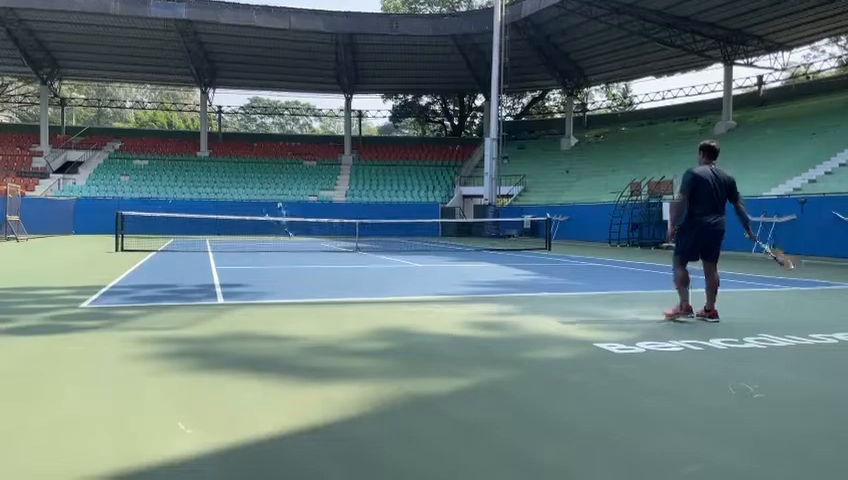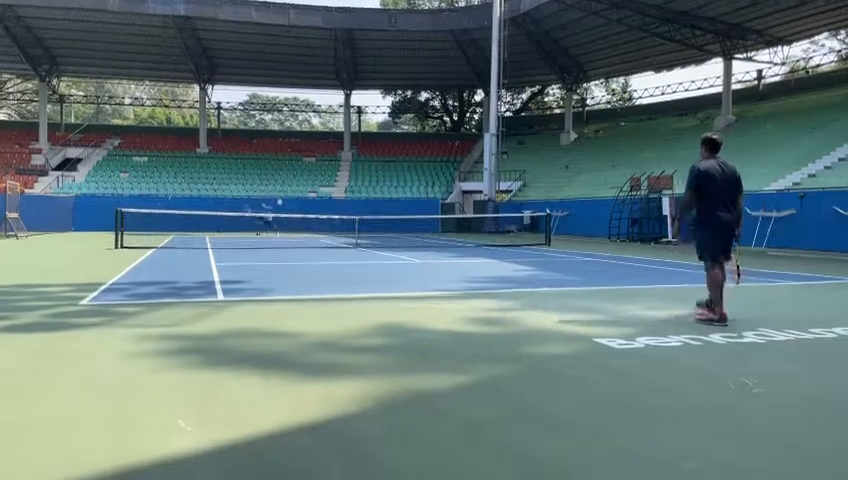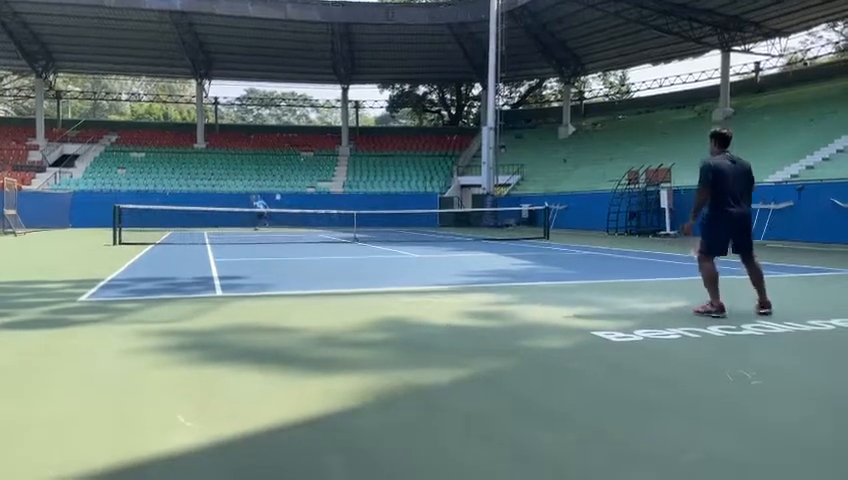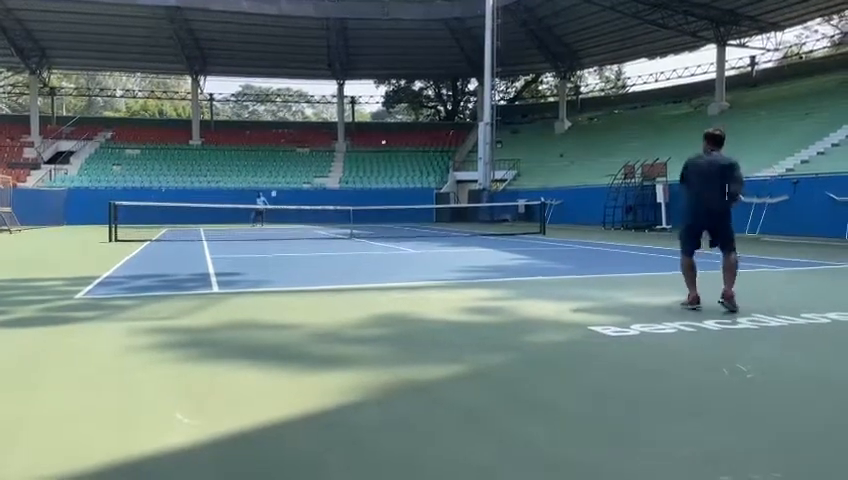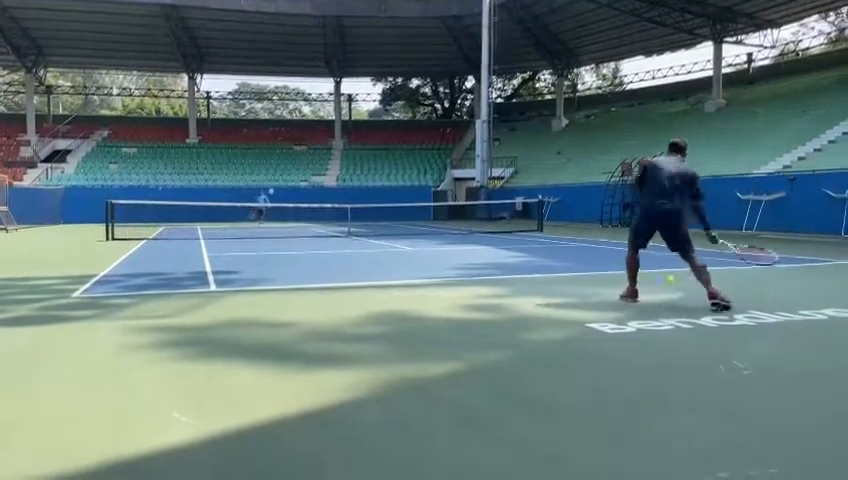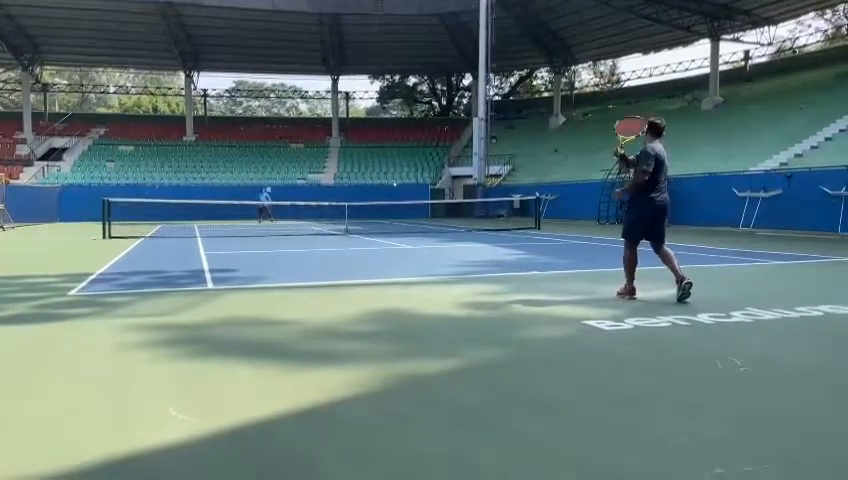
dt=0.5s
person 1, frame 1
left shoulder: (692, 174)
right shoulder: (727, 178)
left elbow: (682, 201)
right elbow: (738, 206)
left wrist: (673, 224)
right wrist: (748, 228)
left hip: (694, 226)
right hip: (717, 228)
left knee: (679, 263)
right knee: (710, 268)
left ankle: (684, 305)
right ankle: (710, 309)
person 1, frame 2
left shoulder: (699, 169)
right shoulder: (732, 170)
left elbow: (689, 199)
right elbow: (739, 201)
left wrist: (679, 219)
right wrist: (737, 225)
left hip: (707, 223)
right hip: (727, 223)
left knee: (712, 265)
right knee: (719, 264)
left ankle: (718, 312)
right ankle: (712, 302)
person 1, frame 3
left shoulder: (709, 164)
right shoulder: (744, 165)
left elbow: (702, 195)
right elbow: (750, 192)
left wrist: (692, 219)
left hip: (719, 218)
right hip: (742, 218)
left knee: (705, 258)
right knee: (749, 259)
left ankle: (716, 304)
right ankle: (763, 302)
person 1, frame 4
left shoulder: (690, 163)
right shoulder: (730, 163)
left elbow: (684, 186)
right elbow: (736, 190)
right wrist: (727, 202)
left hip: (693, 212)
right hip: (720, 213)
left knee: (687, 254)
right knee: (729, 252)
left ankle: (693, 296)
right ankle: (728, 293)
person 1, frame 5
left shoulder: (651, 163)
right shoulder: (690, 173)
left elbow: (638, 186)
right elbow: (697, 205)
right wrist: (708, 230)
left hip: (648, 211)
right hip: (673, 213)
left knee: (633, 249)
right knee: (690, 256)
left ankle: (631, 290)
right ankle: (714, 295)
person 1, frame 6
left shoulder: (649, 149)
right shoulder: (658, 149)
left elbow: (642, 177)
right elbow: (632, 163)
left wrist: (624, 191)
right wrist: (622, 156)
left hip: (643, 203)
right hip: (660, 203)
left knee: (630, 245)
right knee: (659, 246)
left ankle: (629, 287)
right ankle: (681, 278)
